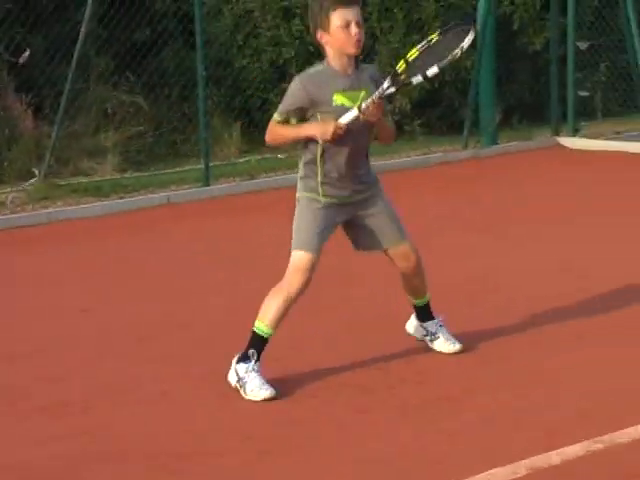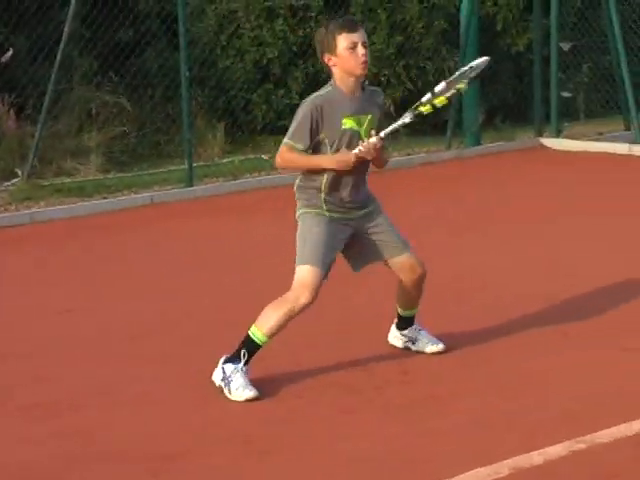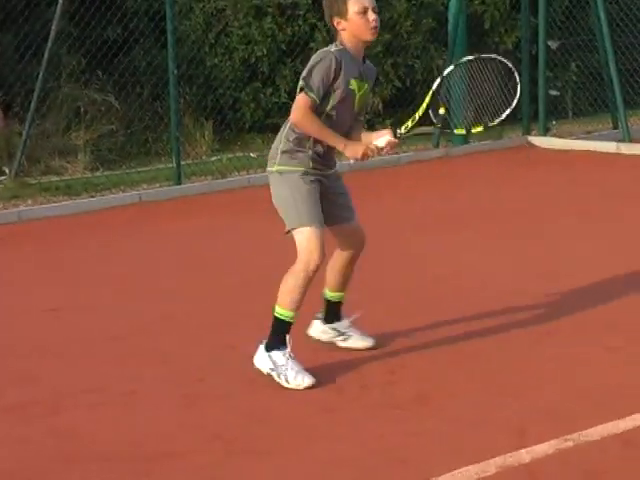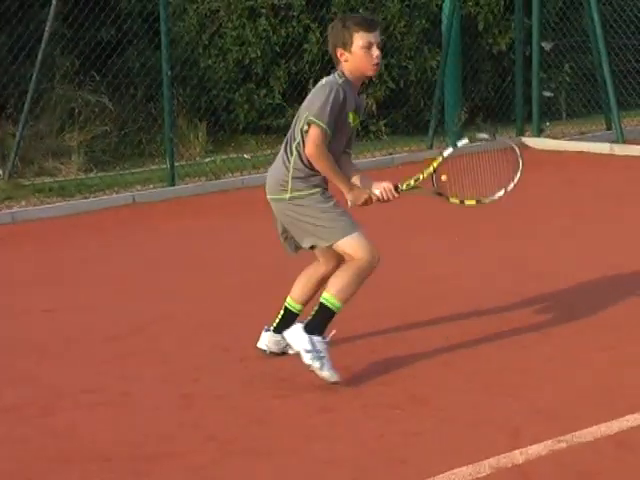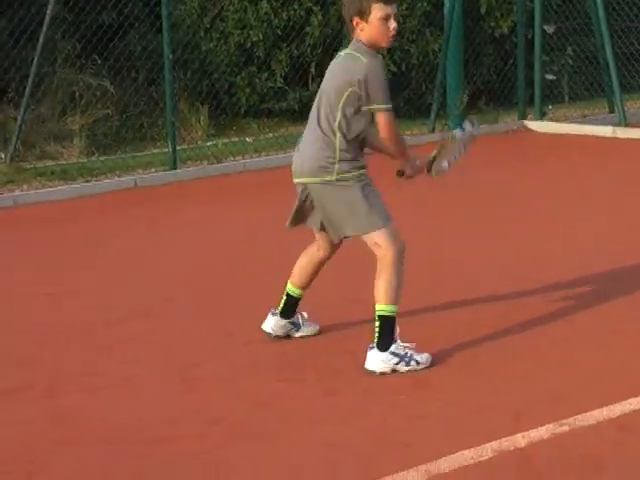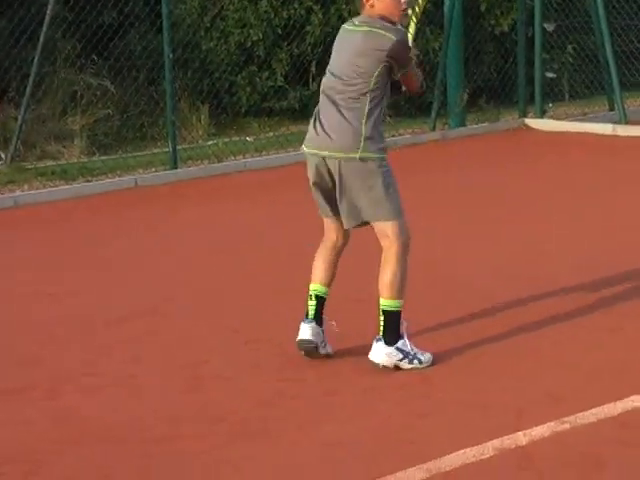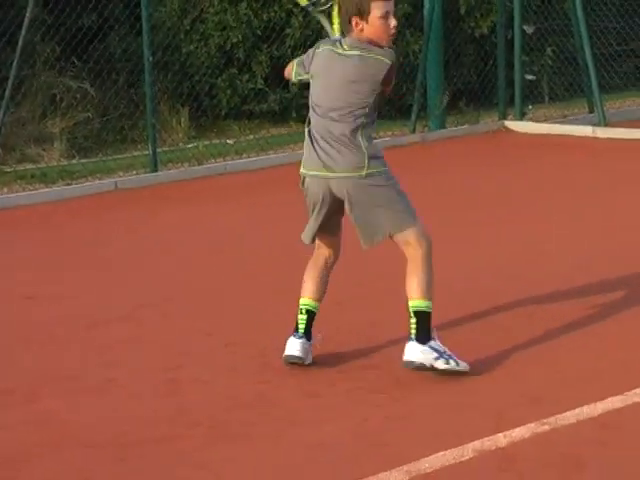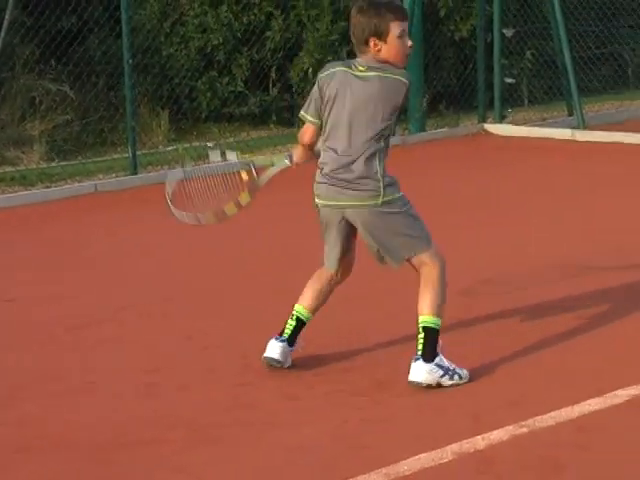
dt=0.2s
person 1, frame 1
left shoulder: (371, 77)
right shoulder: (307, 85)
left elbow: (388, 137)
right elbow: (272, 135)
left wrist: (378, 119)
right wrist: (313, 129)
left hip: (364, 190)
right hip: (319, 195)
left knee: (409, 260)
right knee: (298, 278)
left ankle: (424, 321)
right ankle: (246, 362)
person 1, frame 2
left shoulder: (375, 99)
right shoulder: (316, 106)
left elbow: (381, 163)
right elbow: (283, 158)
left wrist: (377, 153)
right wrist: (332, 160)
left hip: (361, 207)
right hip: (319, 210)
left knee: (414, 271)
right knee: (304, 293)
left ankle: (404, 329)
right ankle: (234, 363)
person 1, frame 3
left shoulder: (367, 70)
right shoulder: (328, 60)
right elbow: (299, 116)
left wrist: (374, 139)
right wrist: (345, 145)
left hip: (323, 167)
right hip: (293, 167)
left knee: (353, 240)
right knee: (311, 257)
left ankle: (330, 320)
right ankle: (273, 348)
person 1, frame 4
left shoulder: (353, 98)
right shoulder: (332, 90)
left elbow: (339, 159)
right elbow: (313, 150)
left wrist: (370, 185)
right wrist: (349, 190)
left hip: (302, 188)
right hip: (295, 189)
left knee: (333, 258)
right knee: (365, 257)
left ankle: (278, 332)
right ankle: (310, 331)
person 1, frame 5
left shoulder: (346, 58)
right shoulder: (370, 65)
right elbow: (387, 130)
left wrist: (391, 153)
right wrist: (408, 160)
left hip: (308, 167)
right hip: (335, 172)
left knee: (325, 244)
right knee: (391, 250)
left ankle: (282, 316)
right ankle: (385, 348)
person 1, frame 6
left shoulder: (347, 30)
right shoulder: (393, 38)
right elbow: (414, 84)
right wrist: (413, 65)
left hip: (318, 148)
right hip: (358, 151)
left knee: (335, 236)
right knee: (396, 241)
left ankle: (312, 325)
right ankle: (390, 342)
person 1, frame 7
left shoulder: (323, 50)
right shoulder: (383, 61)
left elbow: (290, 73)
left hip: (315, 170)
right hip: (360, 169)
left knee: (325, 252)
right knee: (417, 247)
left ankle: (300, 338)
right ankle: (422, 343)
person 1, frame 8
left shoulder: (330, 76)
right shoulder: (398, 82)
left elbow: (306, 140)
left wrist: (304, 157)
left hip: (328, 193)
right hip: (373, 193)
left knee: (335, 271)
right knee: (432, 266)
left ankle: (282, 342)
right ankle: (427, 360)
